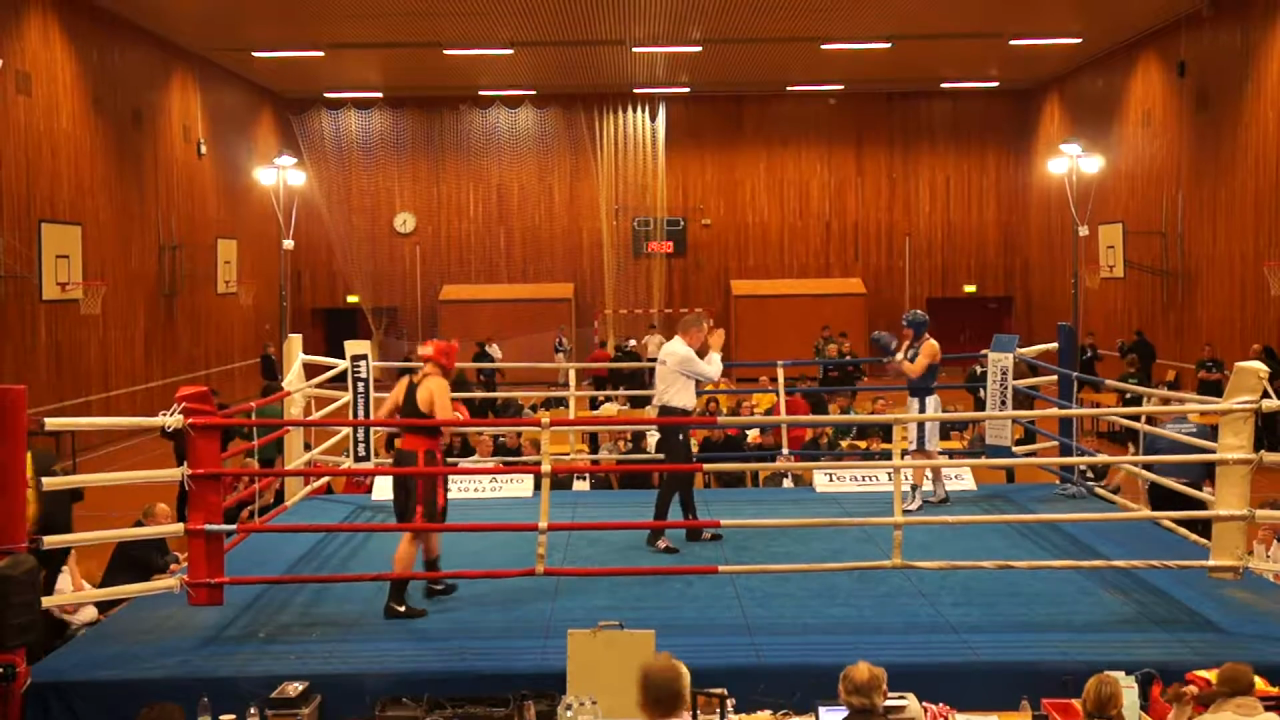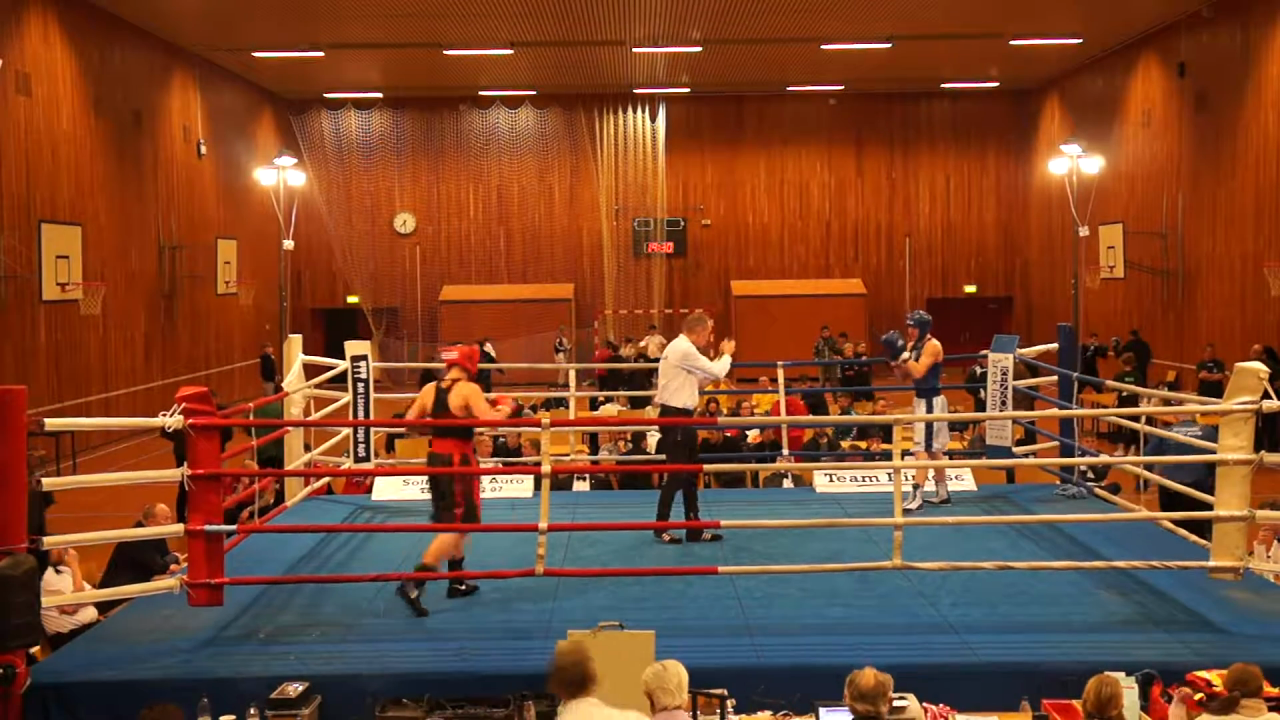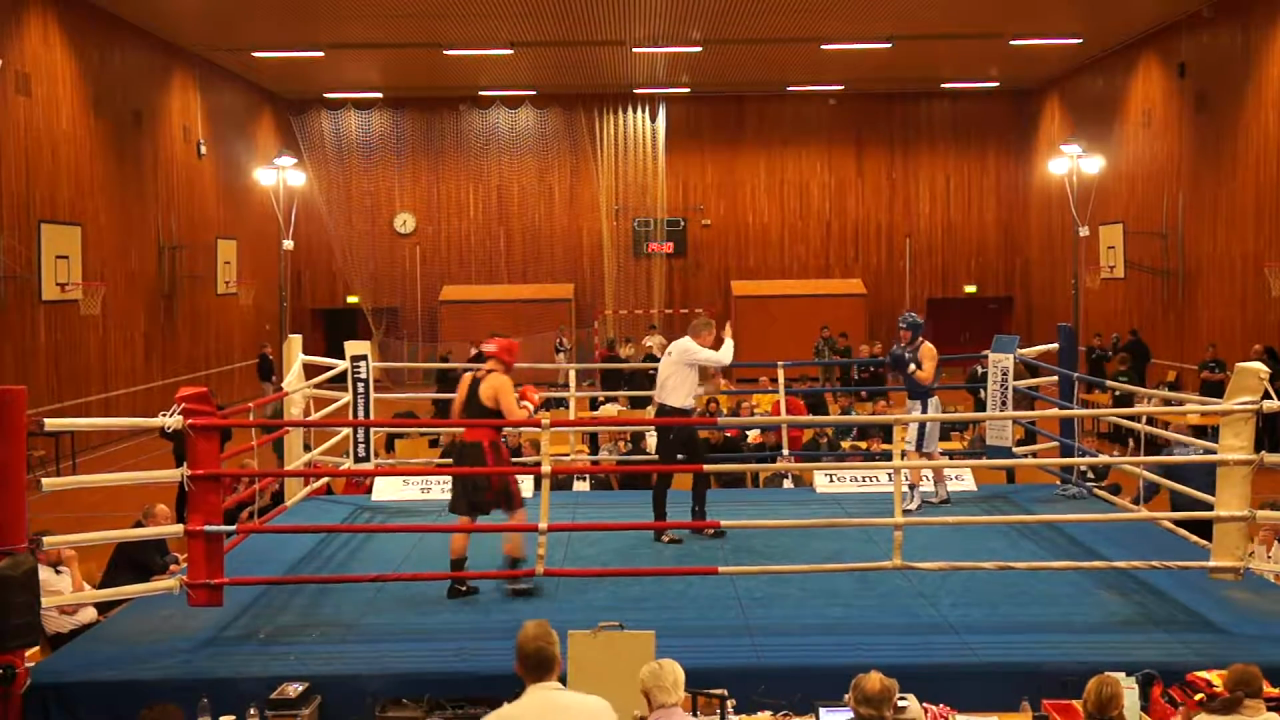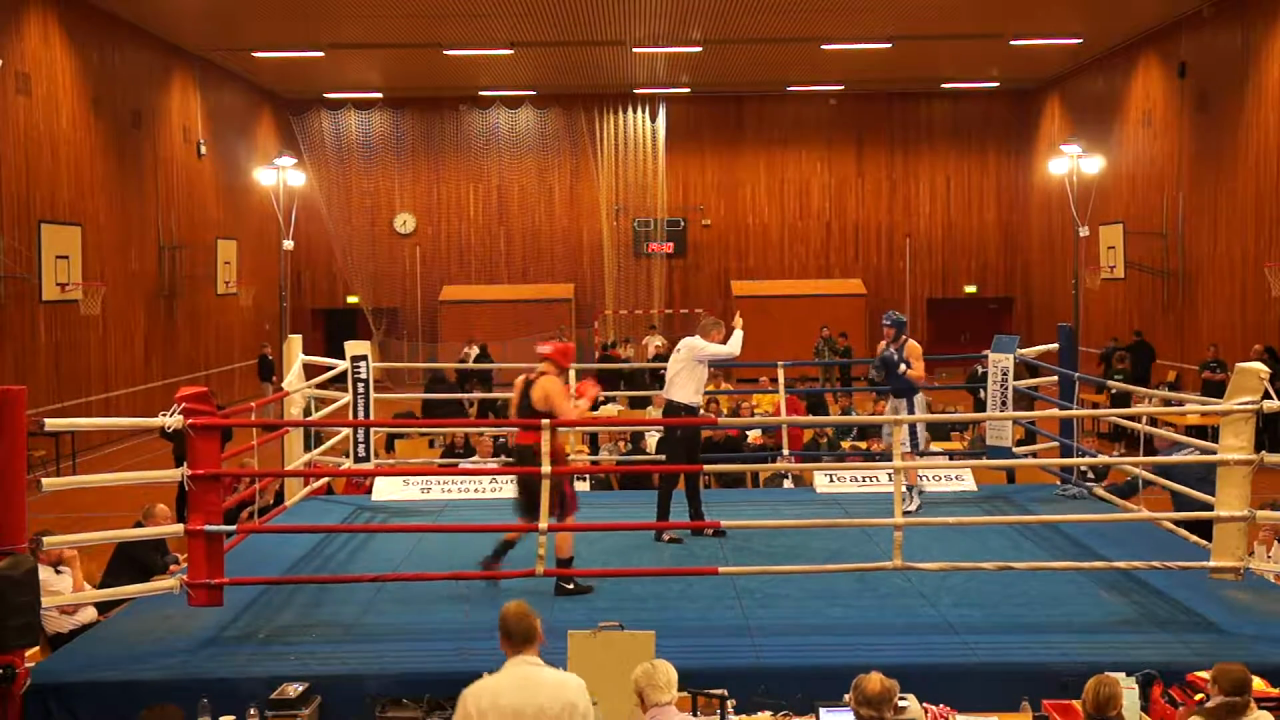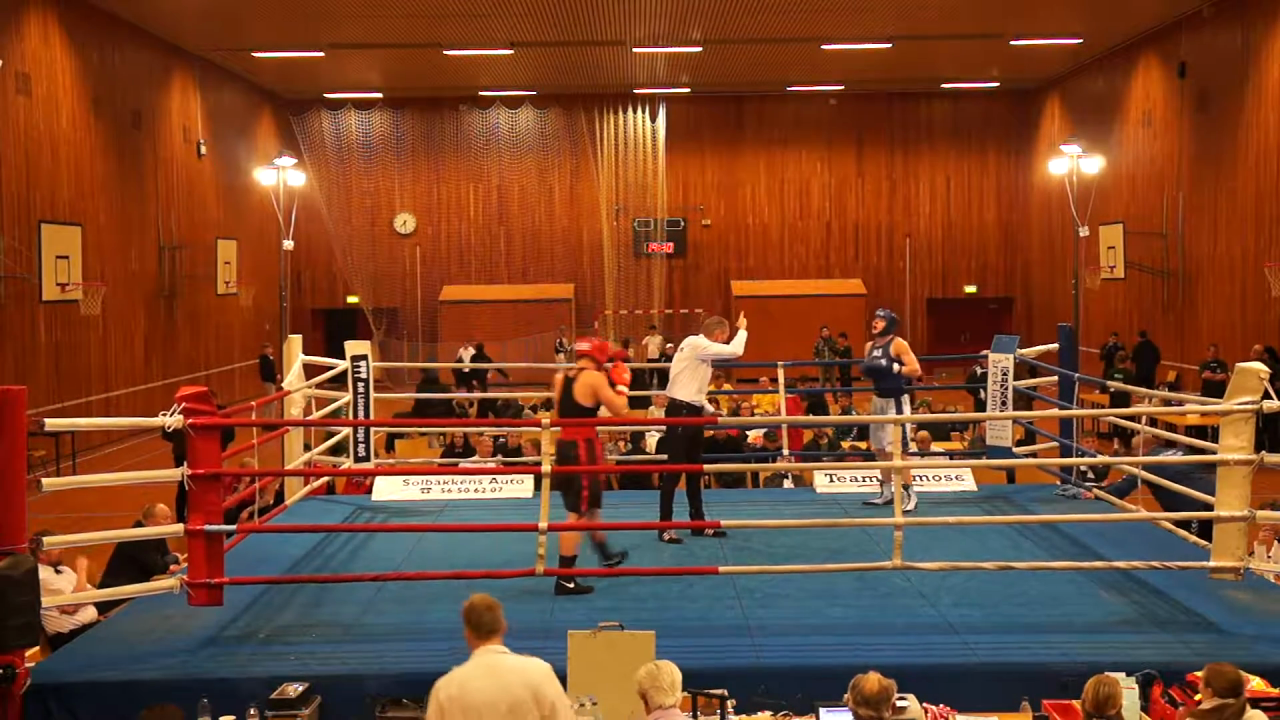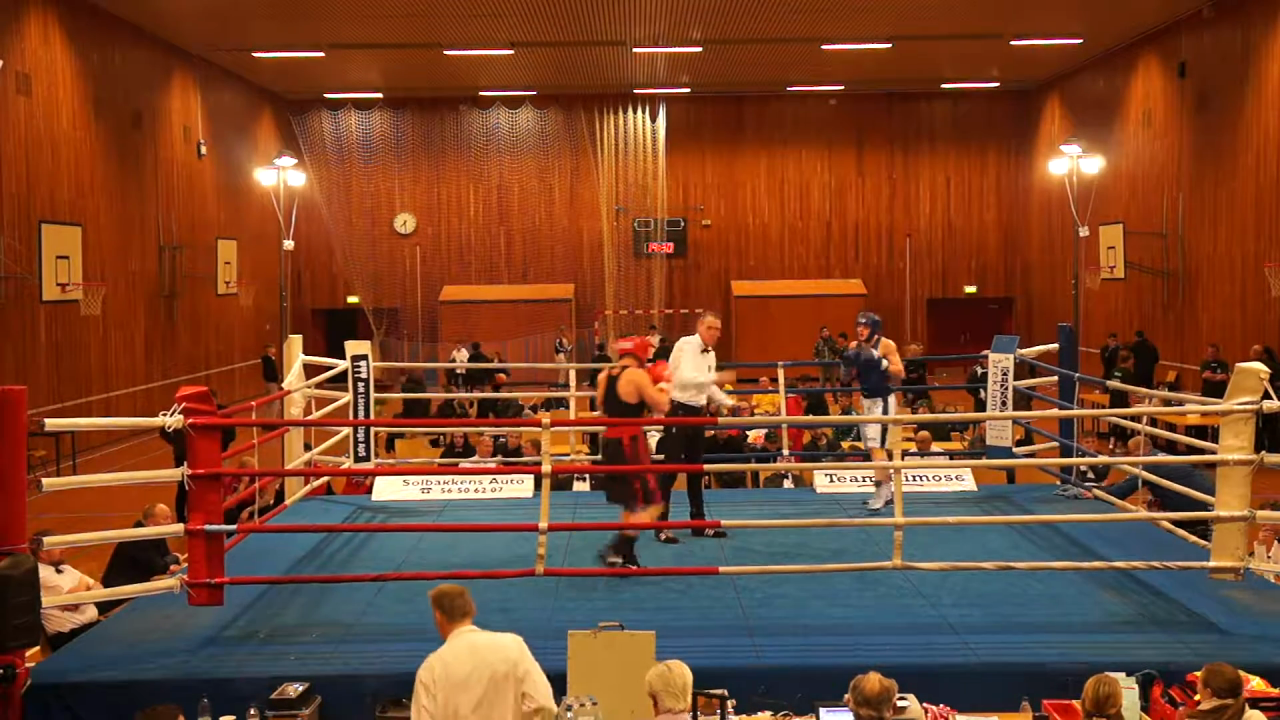
dt=0.3s
person 1, frame 1
left shoulder: (405, 382)
right shoulder: (438, 385)
left elbow: (381, 417)
right elbow: (447, 426)
right wrist: (457, 417)
left hip: (404, 454)
right hip: (425, 459)
left knee: (429, 520)
right knee: (416, 530)
left ankle: (435, 582)
right ankle: (395, 601)
person 1, frame 2
left shoulder: (429, 389)
right shoulder: (469, 389)
left elbow: (409, 423)
right elbow: (490, 421)
right wrist: (504, 408)
left hip: (436, 458)
right hip: (458, 460)
left knee: (458, 521)
right knee: (455, 528)
left ankle: (457, 582)
right ankle: (412, 584)
person 1, frame 3
left shoulder: (468, 378)
right shoulder: (501, 381)
left elbow: (456, 415)
right elbow: (516, 418)
right wrist: (529, 403)
left hip: (465, 447)
right hip: (488, 449)
left knee: (466, 517)
right knee: (517, 511)
left ankle: (458, 582)
right ankle: (514, 577)
person 1, frame 4
left shoulder: (521, 381)
right shoulder: (552, 384)
right elbow: (568, 420)
right wrist: (585, 399)
left hip: (522, 447)
right hip: (543, 451)
left knee: (530, 516)
right knee: (566, 516)
left ankle: (494, 558)
right ankle: (565, 581)
person 1, frame 5
left shoulder: (560, 378)
right shoulder: (595, 378)
right elbow: (620, 410)
right wrist: (622, 384)
left hip: (565, 444)
right hip: (584, 446)
left knee: (591, 505)
right knee: (580, 513)
left ankle: (607, 556)
right ankle: (564, 579)
person 1, frame 6
left shoulder: (604, 376)
right shoulder: (637, 375)
right elbow: (661, 407)
left hip: (610, 442)
right hip: (630, 443)
left knee: (631, 504)
right knee: (652, 504)
left ankle: (627, 560)
right ankle: (615, 549)
person 2, frame 1
left shoulder: (672, 349)
right shoulder: (683, 353)
left elbow: (700, 373)
right elbow: (712, 375)
left wrist: (712, 350)
right wrist: (715, 351)
left hip: (674, 416)
right hip: (673, 417)
left knee: (686, 474)
right knee: (674, 475)
left ankle: (693, 529)
right ankle: (656, 533)
person 2, frame 2
left shoulder: (680, 348)
right shoulder: (684, 349)
left elbow: (699, 377)
right elbow: (717, 373)
left wrist: (721, 356)
right wrist: (727, 355)
left hip: (681, 416)
right hip: (675, 417)
left knee: (691, 474)
right knee: (677, 474)
left ankle: (694, 529)
right ankle: (661, 526)
person 2, frame 3
left shoulder: (685, 350)
right shoulder: (685, 348)
right elbow: (724, 359)
right wrist: (728, 337)
left hip: (681, 416)
right hip: (670, 416)
left knee: (699, 467)
right knee: (666, 472)
left ankle: (699, 521)
right ankle: (660, 529)
person 2, frame 4
left shoulder: (695, 350)
right shoulder: (692, 346)
right elbow: (732, 351)
left wrist: (701, 413)
right wrist: (738, 329)
left hip: (688, 413)
right hip: (678, 413)
left knee: (693, 470)
right knee: (672, 471)
left ankle: (698, 523)
right ankle: (662, 528)
person 2, frame 5
left shoulder: (701, 349)
right shoulder: (695, 344)
right elbow: (734, 351)
left wrist: (710, 411)
right wrist: (742, 330)
left hip: (692, 413)
right hip: (680, 412)
left knee: (694, 469)
right knee: (675, 469)
left ankle: (698, 522)
right ankle: (664, 526)
person 2, frame 6
left shoulder: (708, 353)
right shoulder: (686, 346)
right elbow: (684, 380)
left wrist: (729, 403)
right wrist: (717, 378)
left hip: (696, 414)
right hip: (679, 412)
left ankle: (698, 523)
person 3, frame 1
left shoulder: (930, 346)
right shoulder: (908, 343)
left elbow: (914, 373)
right elbow: (899, 369)
left wrist: (897, 353)
left hip: (925, 400)
right hip: (914, 399)
left knee: (918, 448)
right knee: (927, 448)
left ankle: (916, 497)
right ankle: (940, 492)
person 3, frame 2
left shoulder: (933, 346)
right shoulder: (912, 345)
left elbow: (918, 372)
right elbow: (903, 376)
left wrist: (902, 352)
right wrist: (893, 355)
left hip: (931, 401)
right hip: (920, 399)
left knee: (922, 449)
right knee: (933, 448)
left ankle: (916, 496)
right ankle: (942, 493)
person 3, frame 3
left shoulder: (927, 349)
right shoulder: (899, 348)
left elbow: (928, 380)
right elbow: (896, 376)
left wrist: (909, 365)
right wrist: (893, 367)
left hip: (925, 403)
right hip: (912, 401)
left knee: (912, 448)
right knee: (928, 450)
left ankle: (913, 496)
right ankle: (942, 493)
person 3, frame 4
left shoulder: (912, 346)
right shoulder: (883, 346)
left elbow: (920, 378)
right elbow: (879, 377)
left wrist: (899, 366)
right wrist: (879, 369)
left hip: (910, 400)
right hip: (895, 399)
left knee: (907, 449)
right knee: (889, 445)
left ankle: (913, 497)
right ankle: (912, 486)
person 3, frame 5
left shoulder: (899, 345)
right shoulder: (869, 347)
left elbow: (916, 371)
left wrist: (891, 367)
right wrist: (866, 372)
left hip: (896, 400)
right hip: (878, 399)
right knee: (879, 448)
left ankle: (909, 496)
right ankle: (886, 493)
person 3, frame 6
left shoulder: (886, 344)
right shoulder: (855, 346)
left elbow: (899, 373)
right elbow: (848, 376)
left wrist: (880, 361)
right wrist: (848, 364)
left hip: (883, 400)
right hip: (866, 399)
left knee: (876, 446)
right knee: (875, 447)
left ankle: (881, 491)
right ankle: (886, 492)
